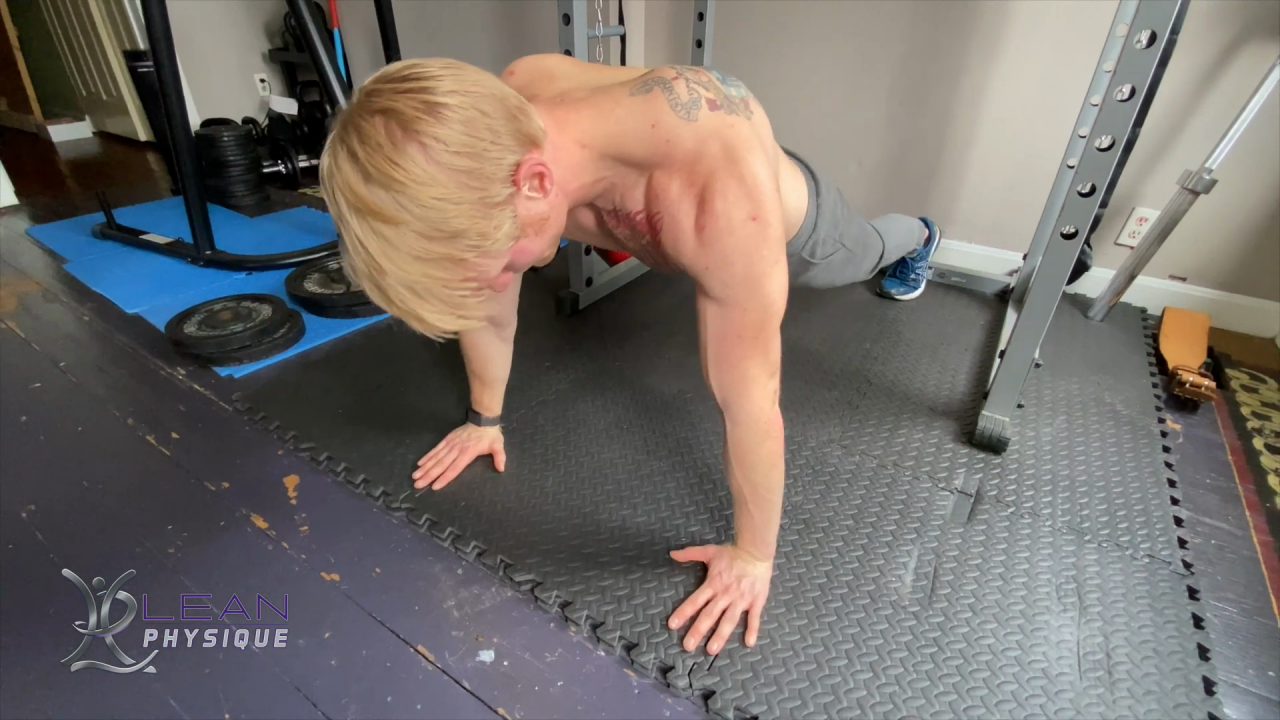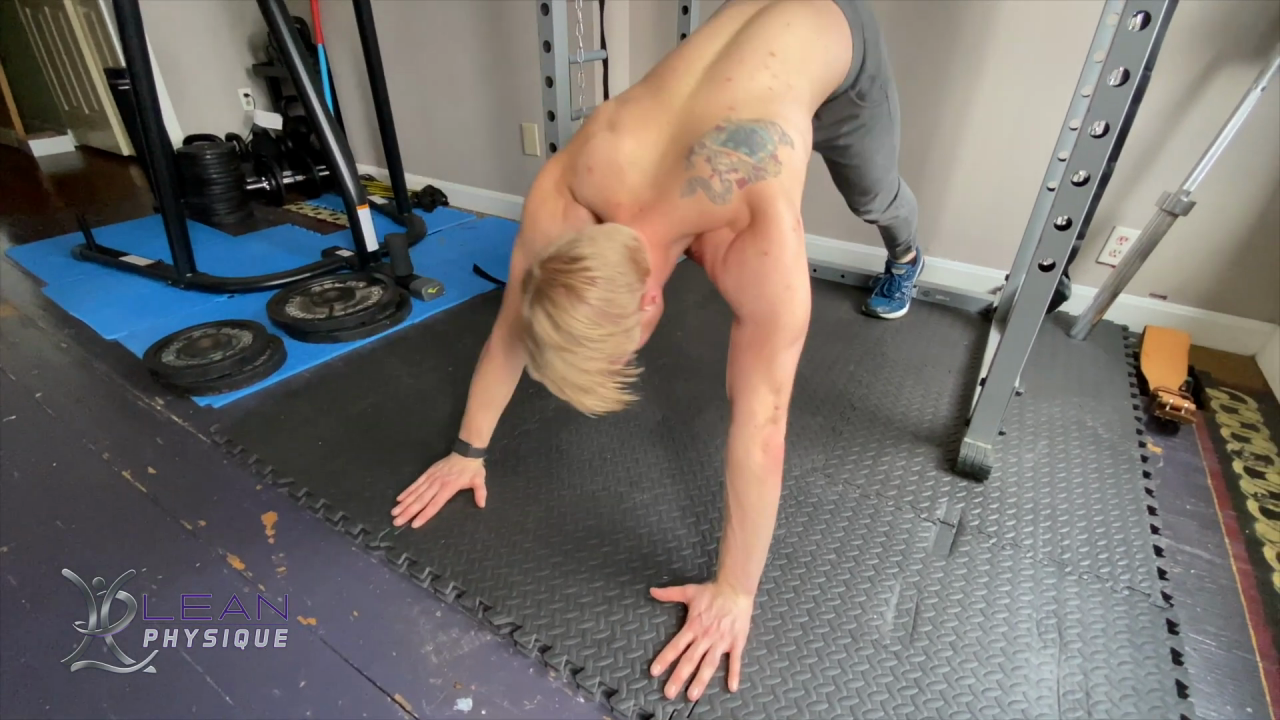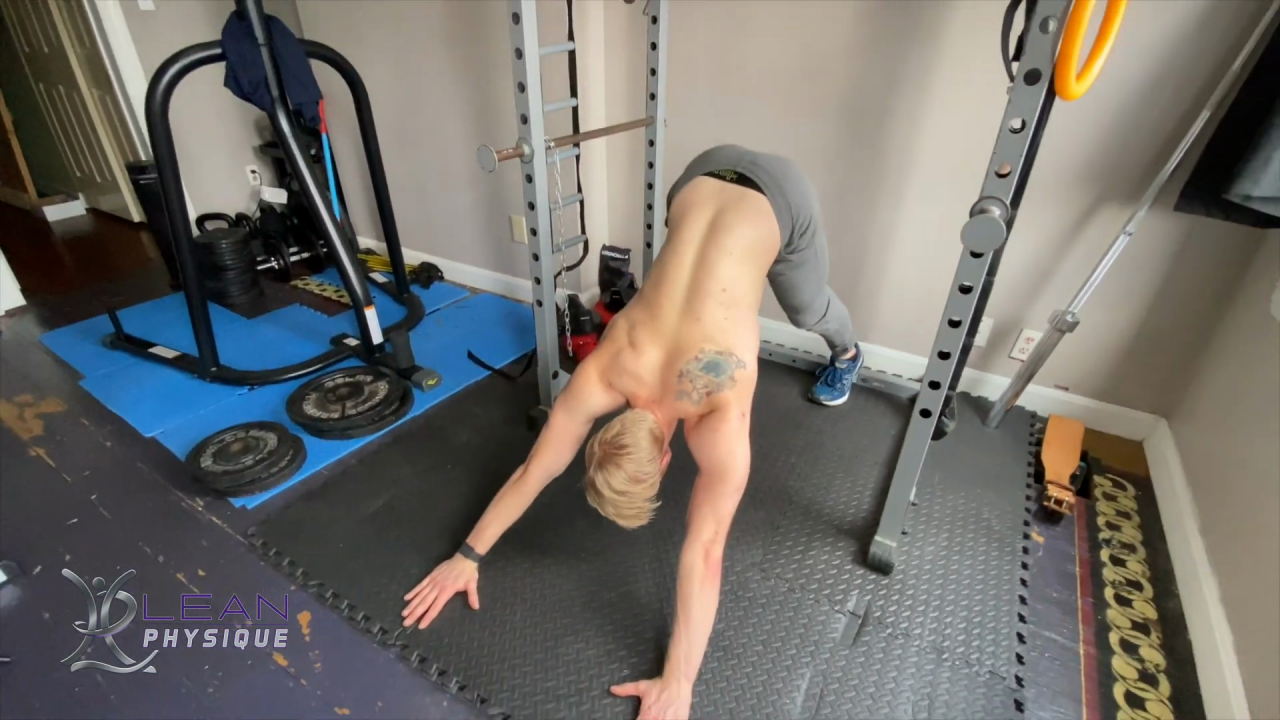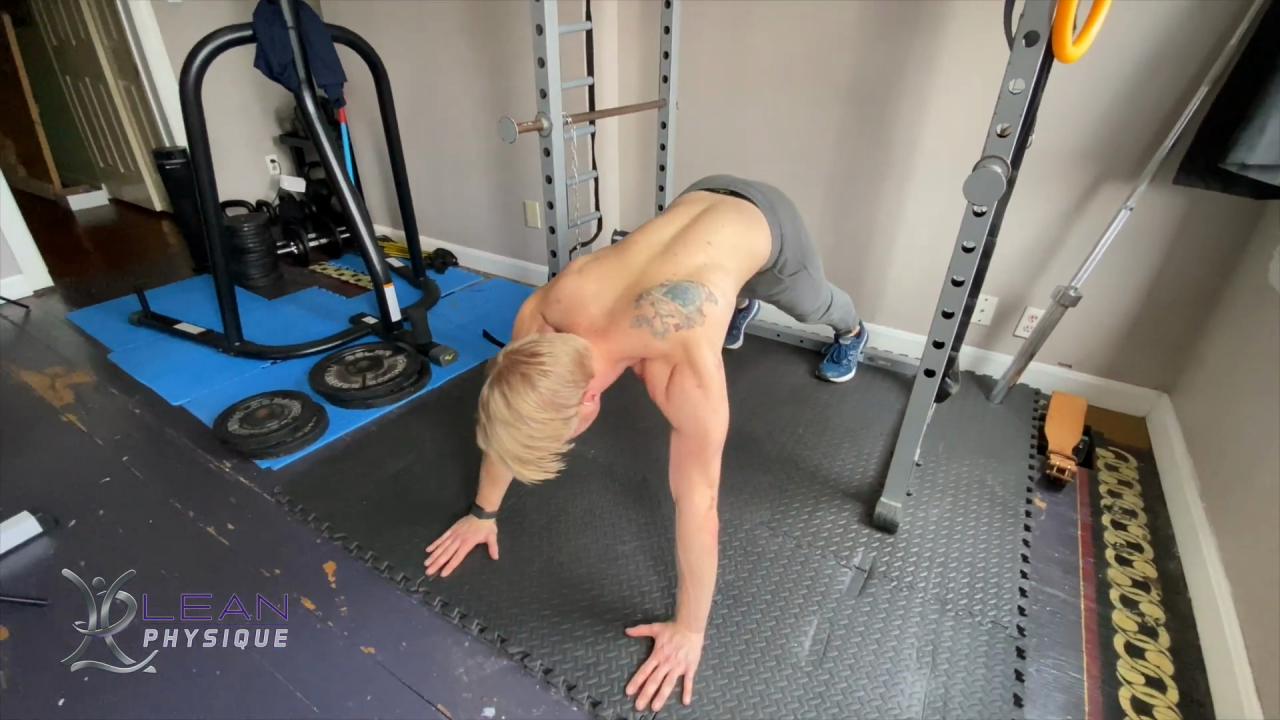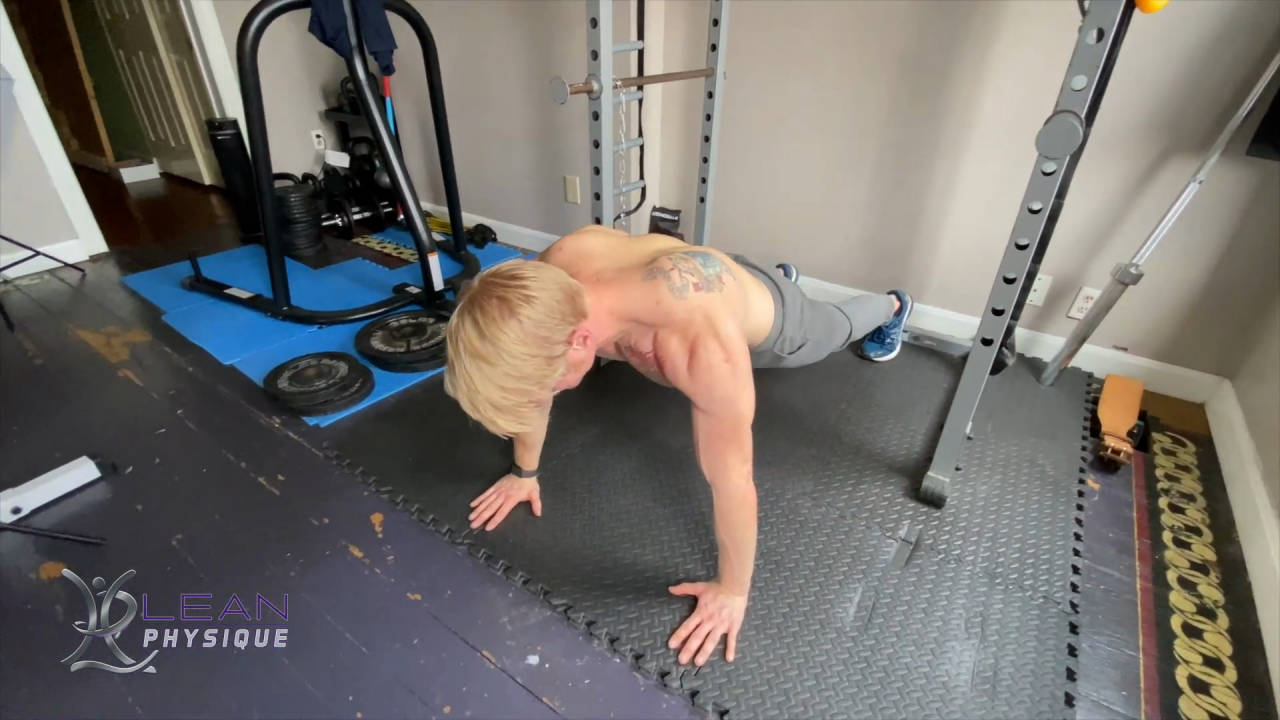
dt=1s
person 1, frame 1
left shoulder: (713, 193)
right shoulder: (494, 140)
left elbow: (749, 402)
right elbow: (488, 306)
left wrist: (752, 556)
right wrist: (485, 419)
left hip: (790, 226)
right hip: (698, 223)
left knee: (862, 251)
left ankle: (915, 235)
person 1, frame 2
left shoulder: (757, 242)
right shoulder: (567, 185)
left elbow: (761, 417)
right elbow: (511, 324)
left knee: (873, 197)
left ankle: (903, 255)
person 1, frame 3
left shoulder: (718, 416)
right shoulder: (603, 375)
left elbow: (704, 549)
right elbow: (535, 469)
left hip: (778, 198)
right hip: (708, 177)
left knee: (806, 309)
left ankle: (845, 350)
person 1, frame 4
left shoulder: (683, 369)
right shoulder: (543, 313)
left elbow: (696, 502)
right elbow: (511, 417)
left wrist: (689, 630)
right wrist: (482, 512)
left hip: (767, 223)
right hip: (703, 199)
left knee: (811, 307)
left ankle: (850, 331)
person 1, frame 5
left shoulder: (701, 339)
right shoulder: (552, 275)
left elbow: (732, 480)
right elbow: (531, 375)
left wrist: (732, 592)
right wrist: (523, 471)
left hip: (768, 329)
left knee: (835, 327)
left ankle: (891, 307)
right ankle: (779, 274)
